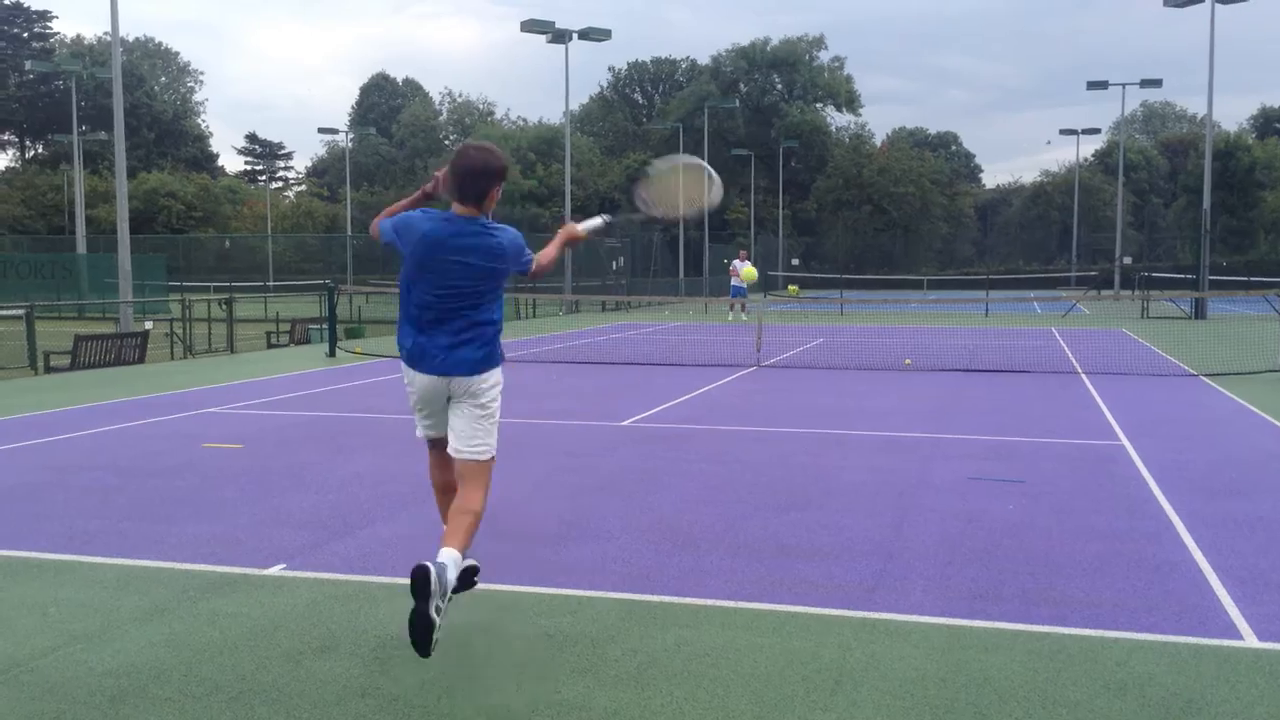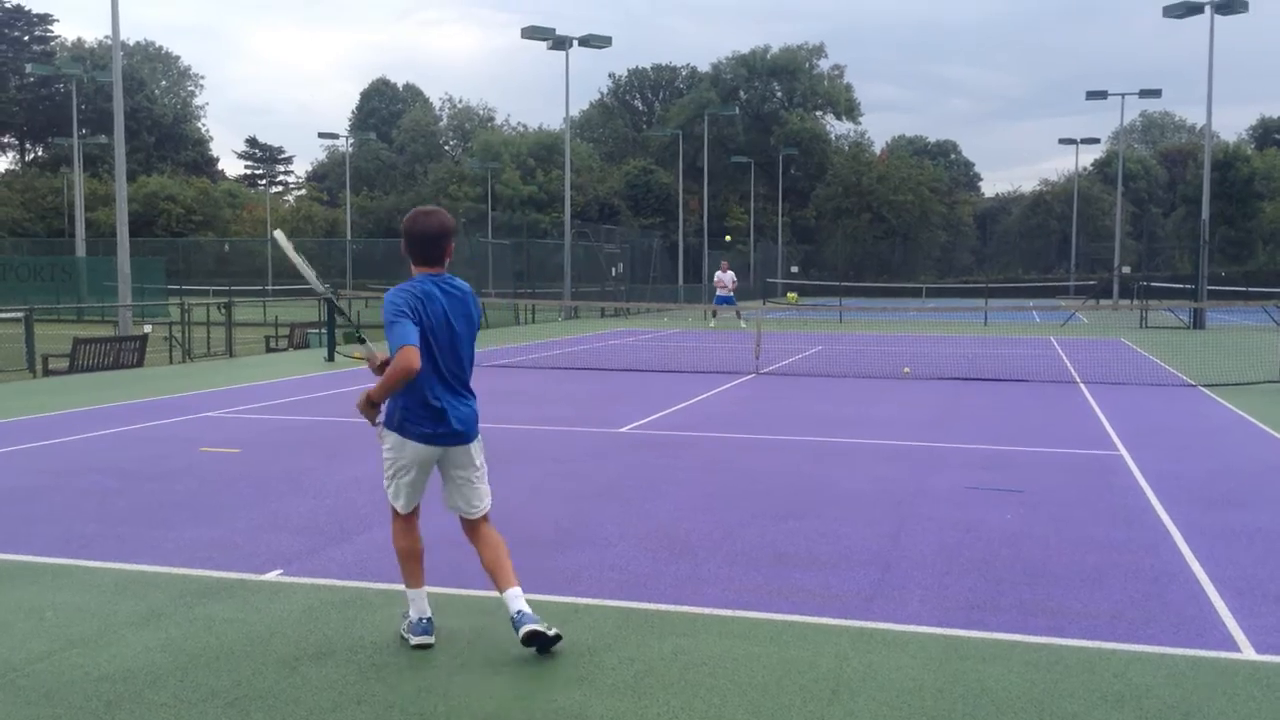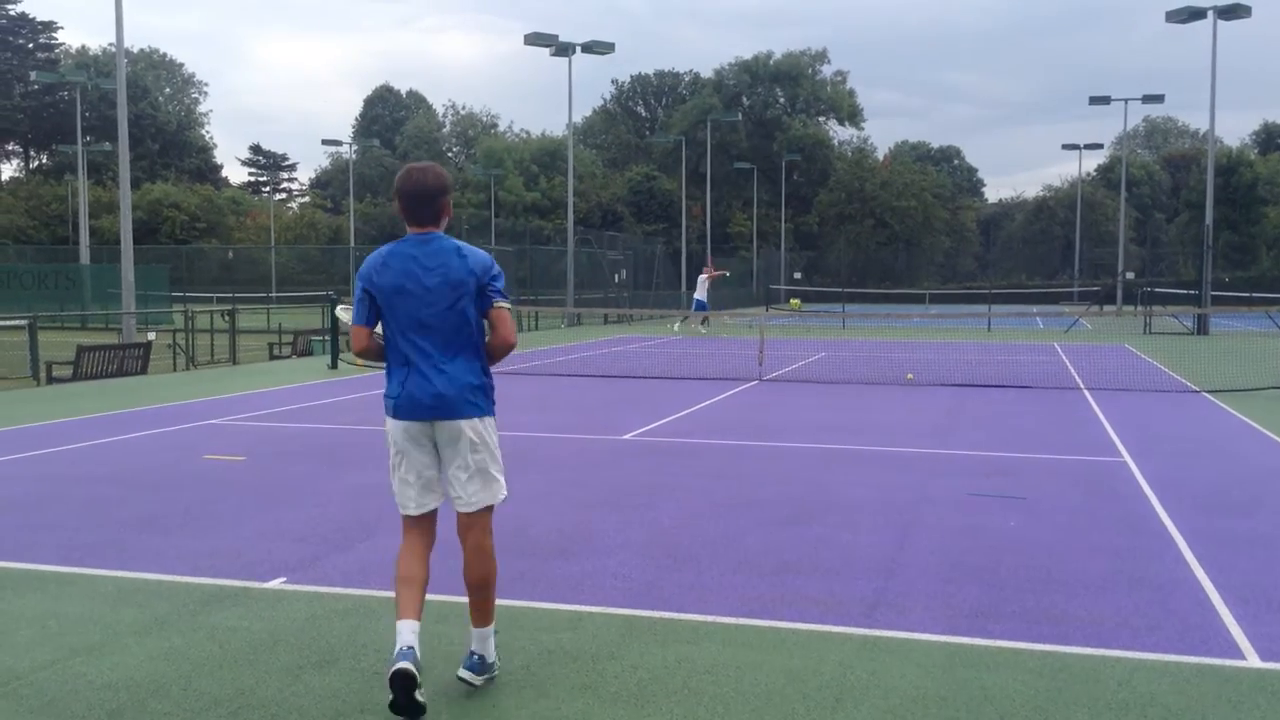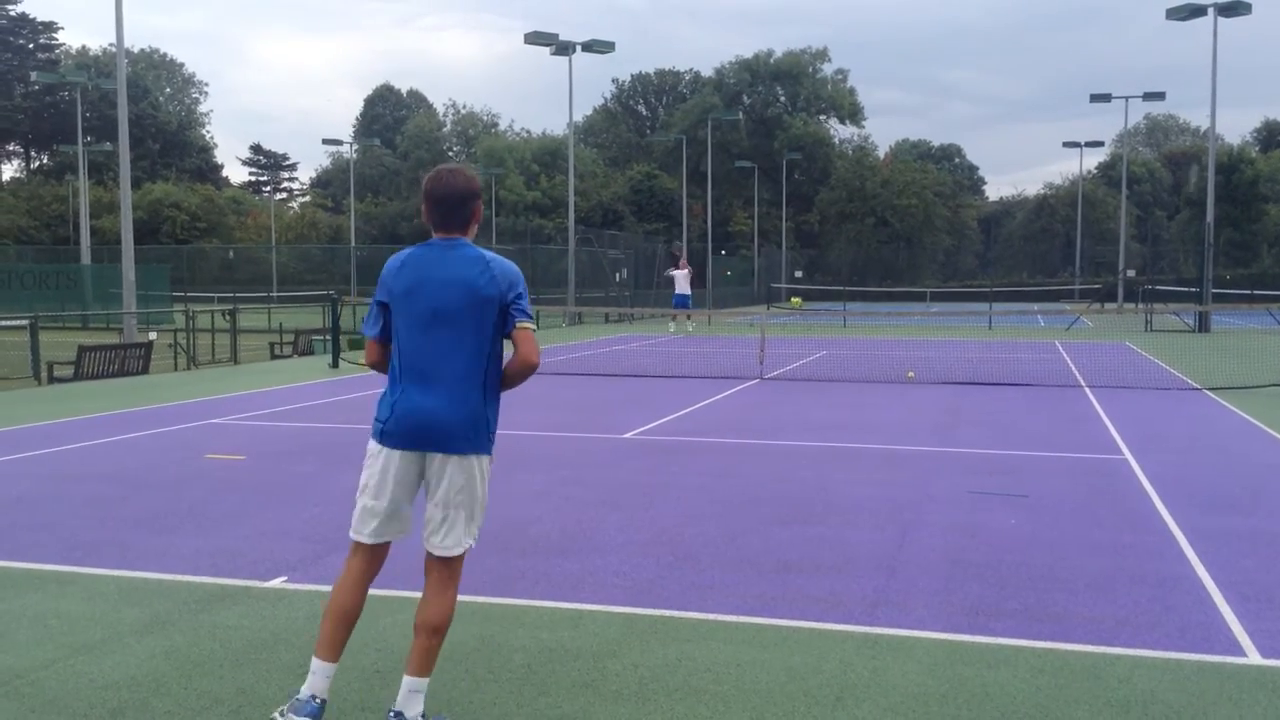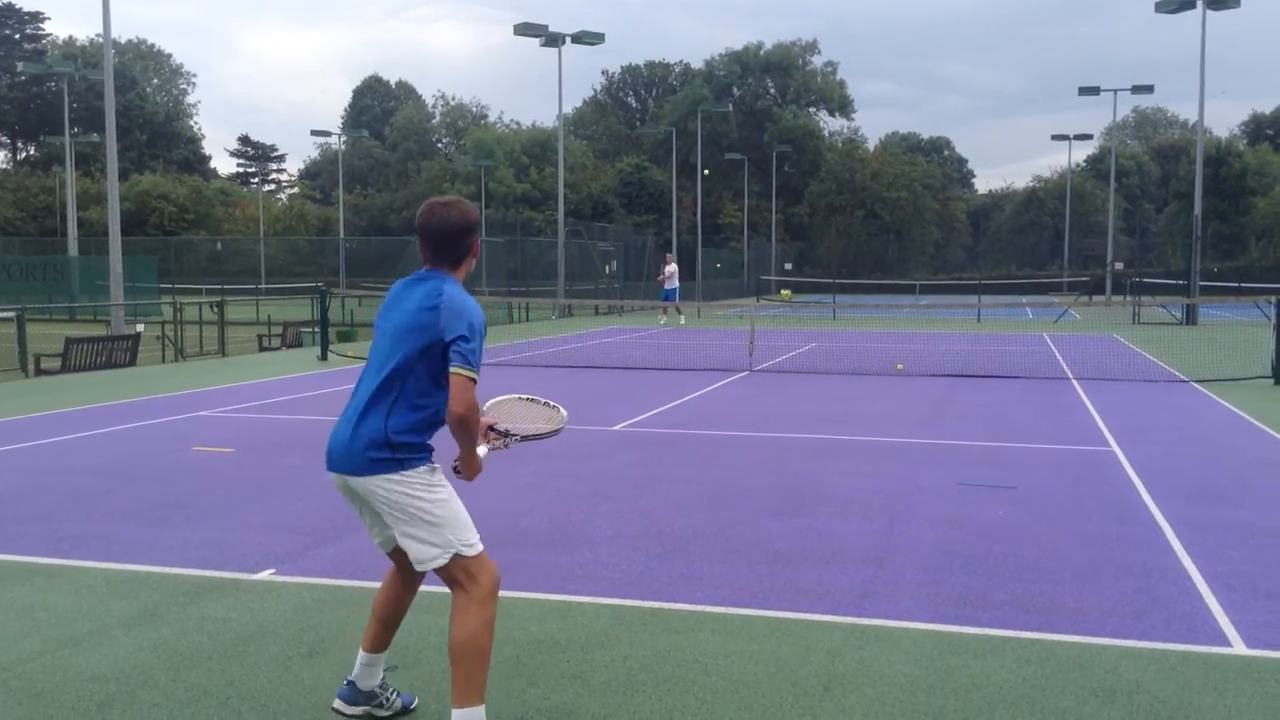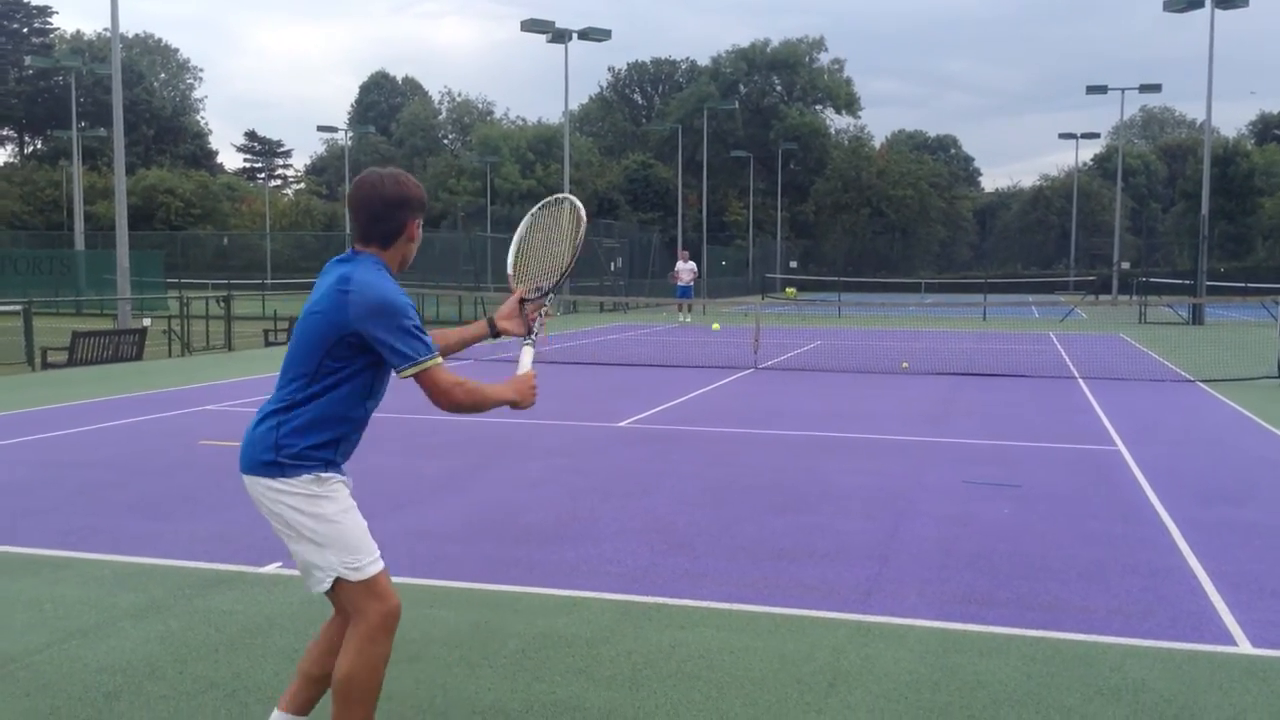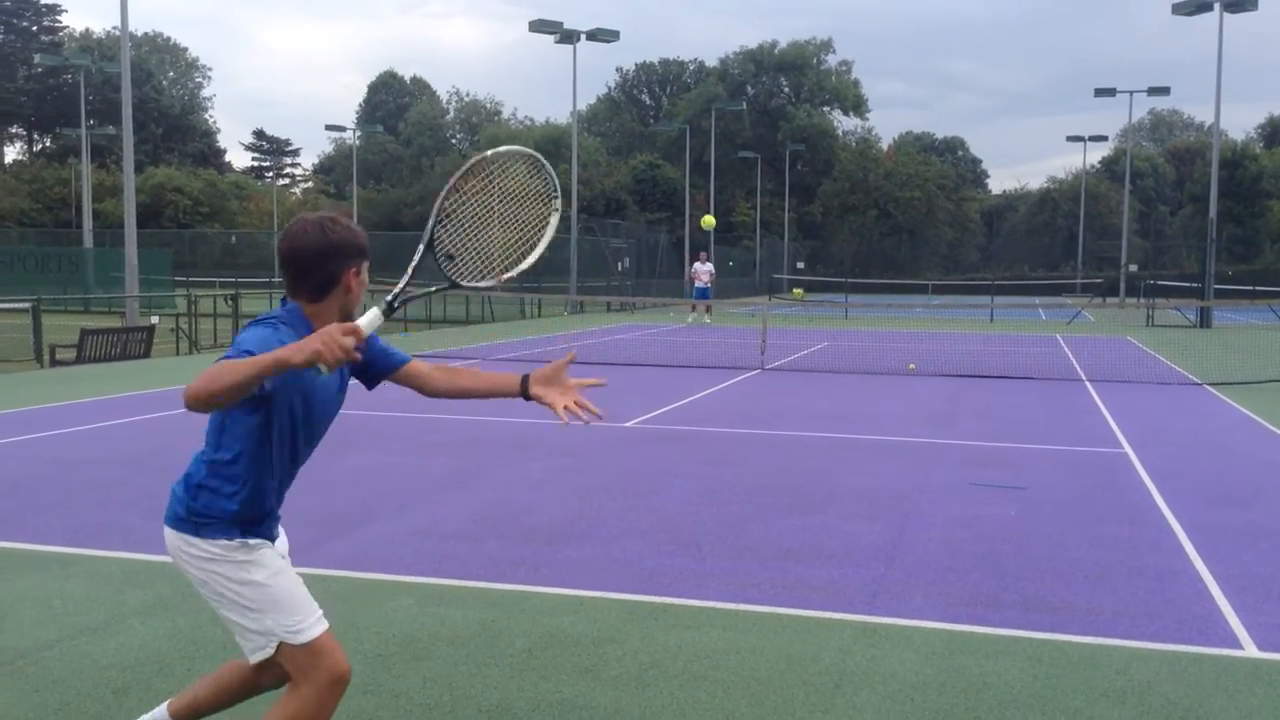
dt=0.5s
person 1, frame 1
left shoulder: (419, 227)
right shoulder: (501, 239)
left elbow: (377, 228)
right elbow: (533, 265)
left wrist: (425, 193)
right wrist: (563, 238)
left hip: (418, 364)
right hip: (476, 372)
left knee: (439, 452)
right knee: (472, 480)
left ankle: (456, 560)
right ankle: (441, 571)
person 1, frame 2
left shoulder: (400, 299)
right shoulder: (468, 297)
left elbow: (409, 364)
left wrist: (373, 396)
left hip: (411, 431)
right hip: (462, 429)
left knee: (405, 517)
right knee: (479, 525)
left ankle: (420, 616)
right ankle: (522, 614)
person 1, frame 3
left shoulder: (376, 266)
right shoulder: (477, 263)
left elbow: (361, 344)
right elbow: (505, 339)
left hip: (406, 411)
right hip: (465, 409)
left knee: (417, 533)
right knee: (476, 528)
left ankle: (405, 654)
right ankle: (482, 652)
person 1, frame 4
left shoulder: (397, 269)
right shoulder: (504, 275)
left elbow: (376, 356)
right elbow: (528, 360)
left hip: (396, 431)
right hip: (462, 438)
left knee: (362, 562)
right knee: (443, 573)
person 1, frame 5
left shoulder: (400, 293)
right shoulder: (463, 310)
right elbow: (459, 406)
left wrist: (467, 420)
right wrist: (470, 457)
left hip: (347, 455)
right hip: (389, 461)
left knee: (411, 562)
right knee: (478, 582)
person 1, frame 6
left shoulder: (349, 274)
right shoulder: (376, 293)
left elbow: (414, 352)
right elbow: (448, 394)
left wrist: (492, 326)
right wrist: (510, 393)
left hip: (289, 458)
right hip: (292, 466)
left knee: (358, 605)
right knee: (377, 610)
person 1, frame 7
left shoulder: (343, 337)
right shoulder: (265, 339)
left elbow: (431, 377)
right elbow: (202, 392)
left wrist: (529, 385)
right wrist: (295, 355)
left hip: (251, 527)
right hip: (216, 534)
left knee: (285, 660)
right knee: (324, 671)
